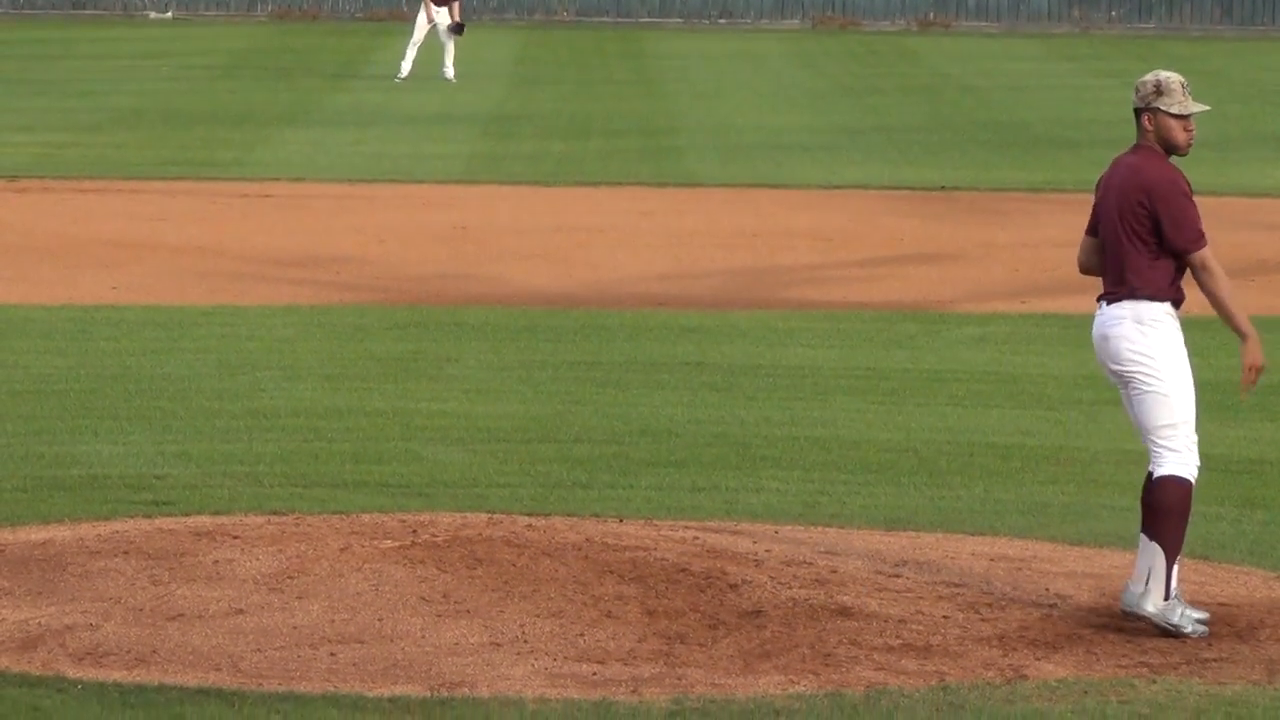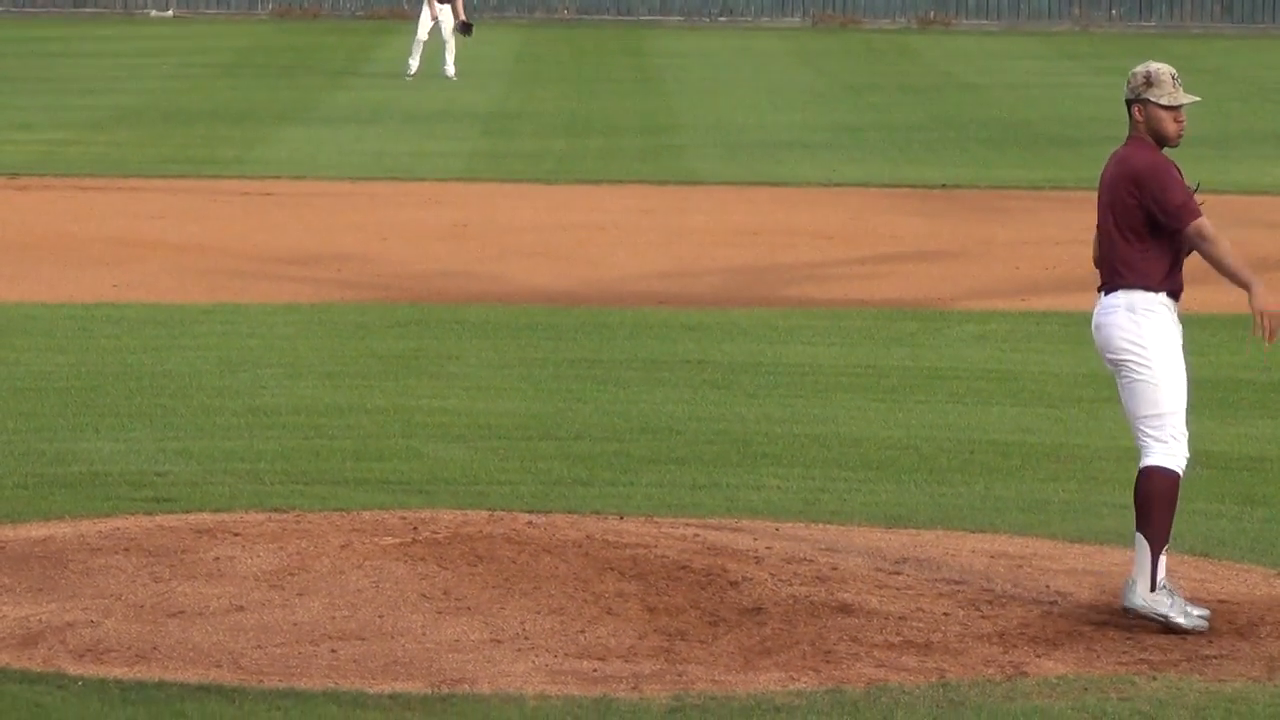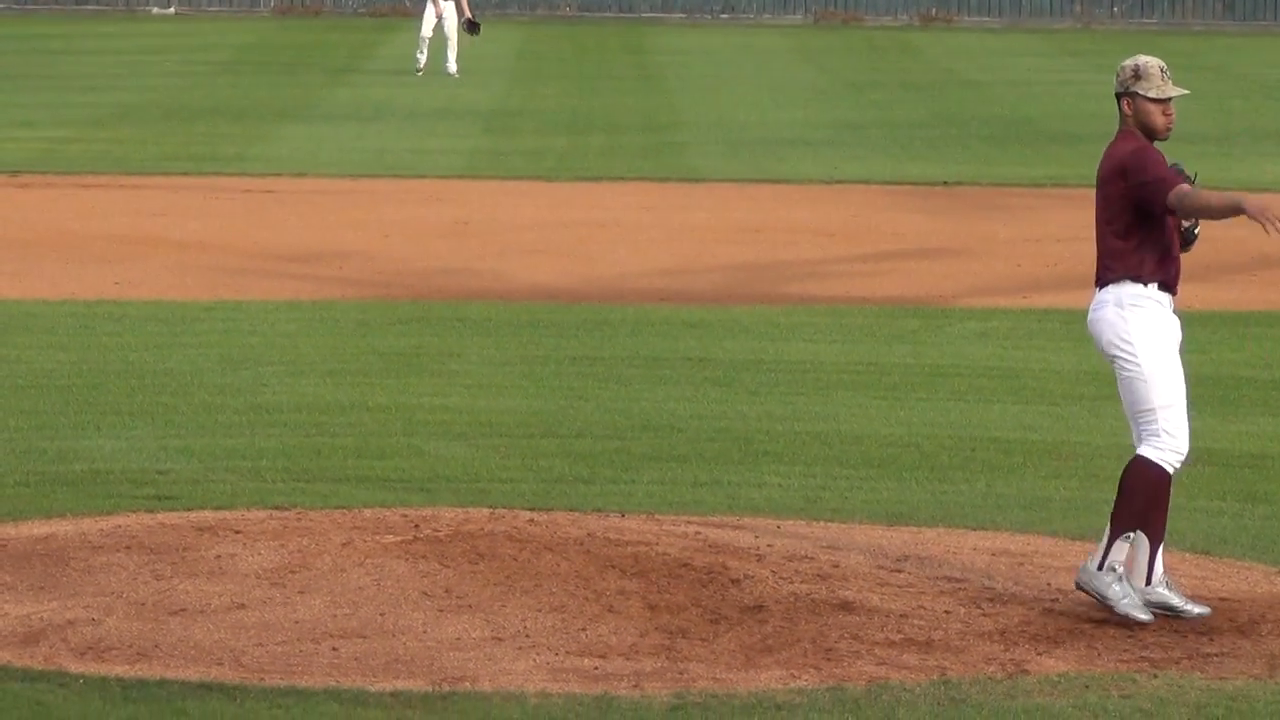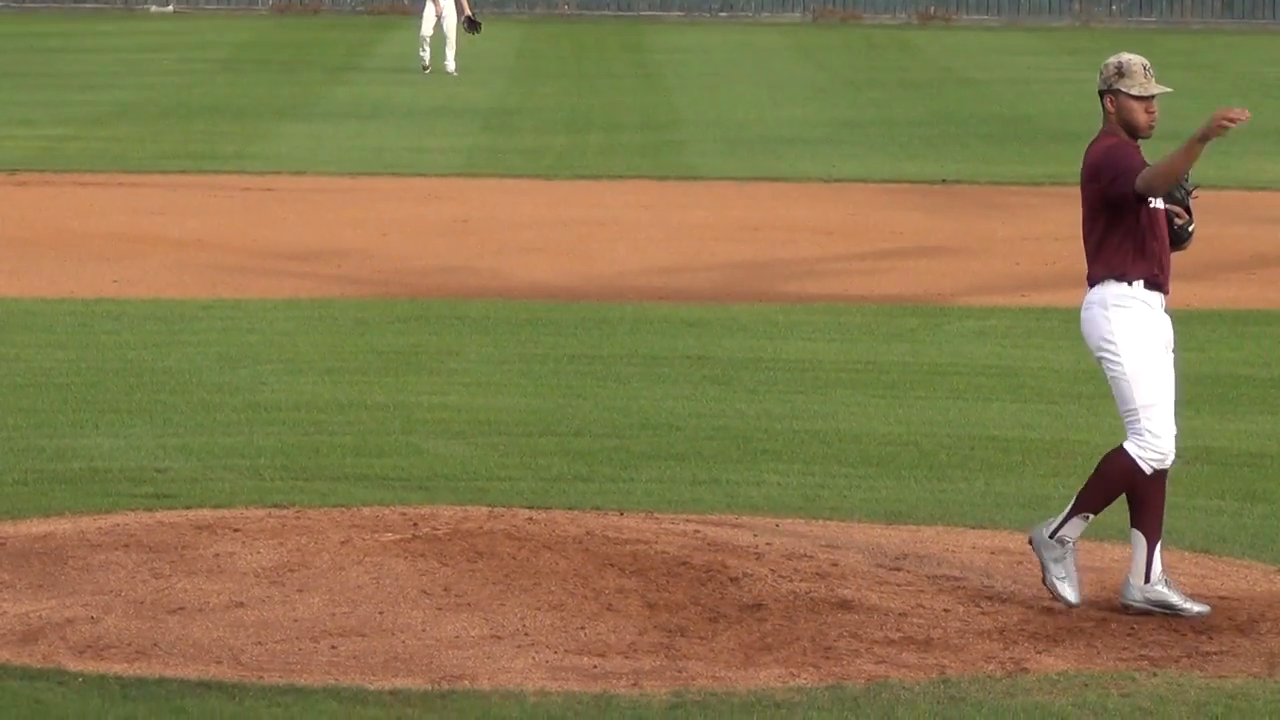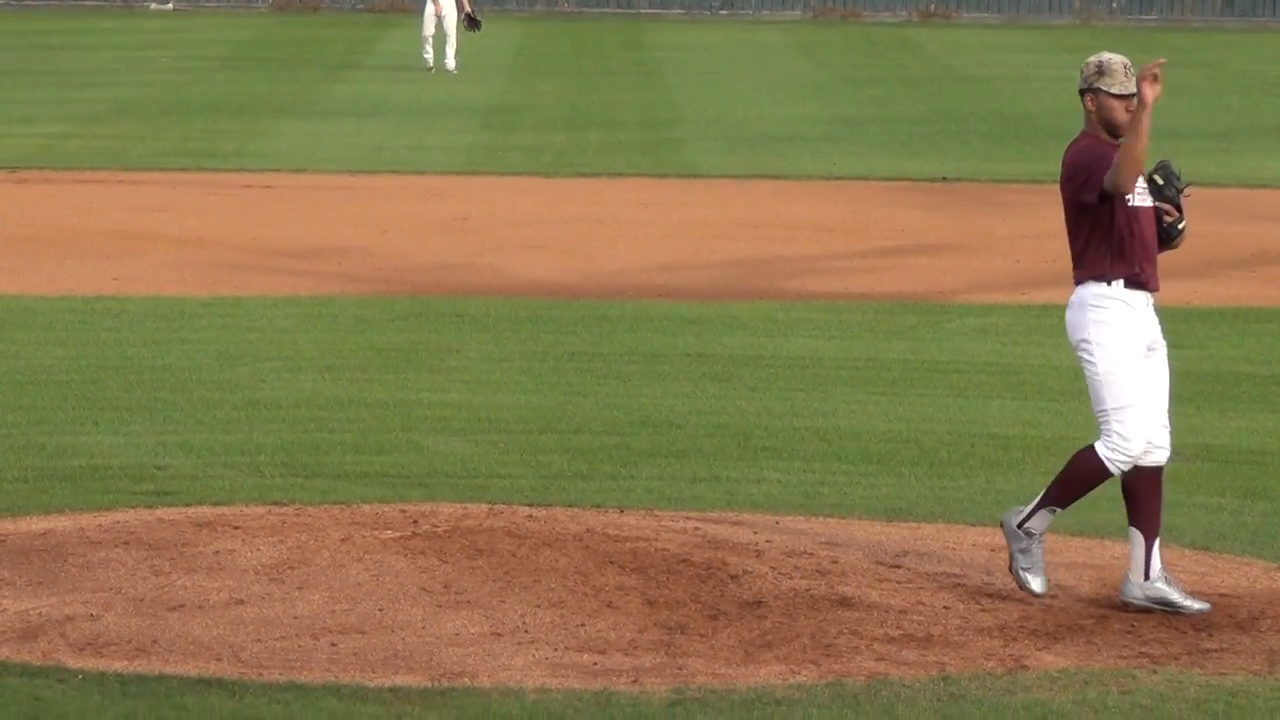
dt=0.1s
person 1, frame 1
left shoulder: (1115, 174)
right shoulder: (1164, 179)
left elbow: (1087, 259)
right elbow: (1205, 266)
left wrist: (1142, 251)
right wrist: (1249, 336)
left hip: (1113, 324)
right hip: (1146, 327)
left knee: (1167, 457)
right knee: (1179, 460)
left ankle: (1145, 586)
right ankle: (1160, 595)
person 1, frame 2
left shoulder: (1124, 165)
right shoulder: (1148, 165)
left elbow: (1102, 255)
right elbow: (1205, 234)
left wrist: (1177, 241)
left hip: (1140, 316)
right hip: (1139, 316)
left knee: (1166, 450)
right knee: (1165, 449)
left ankle: (1148, 585)
right ankle: (1142, 584)
person 1, frame 3
left shoulder: (1128, 157)
right shoulder: (1135, 155)
right elbow: (1189, 199)
left wrist: (1173, 232)
left hip: (1144, 311)
right hip: (1133, 310)
left knee: (1164, 444)
right knee: (1164, 442)
left ankle: (1145, 579)
right ankle: (1106, 565)
person 1, frame 4
left shoulder: (1132, 156)
right shoulder: (1109, 152)
right elbow: (1160, 181)
left wrist: (1177, 229)
right wrist: (1205, 134)
left hip: (1148, 309)
right hip: (1121, 309)
left knee: (1158, 445)
right knee: (1151, 443)
left ankle: (1146, 582)
right ankle: (1060, 533)
person 1, frame 5
left shoulder: (1115, 157)
right shoulder: (1086, 154)
right elbow: (1123, 181)
left wrist: (1163, 229)
right wrist: (1147, 109)
left hip: (1138, 311)
right hip: (1106, 310)
left knee: (1151, 445)
right knee: (1123, 445)
left ankle: (1146, 579)
right ankle: (1028, 524)
